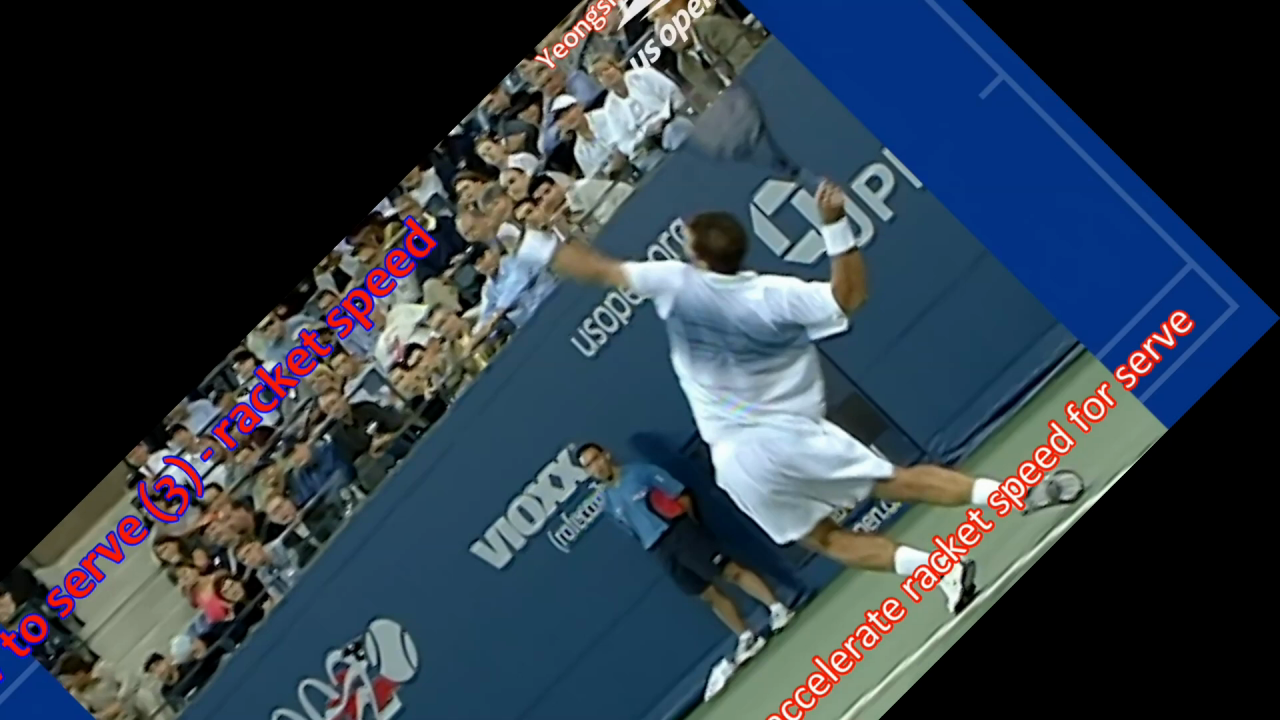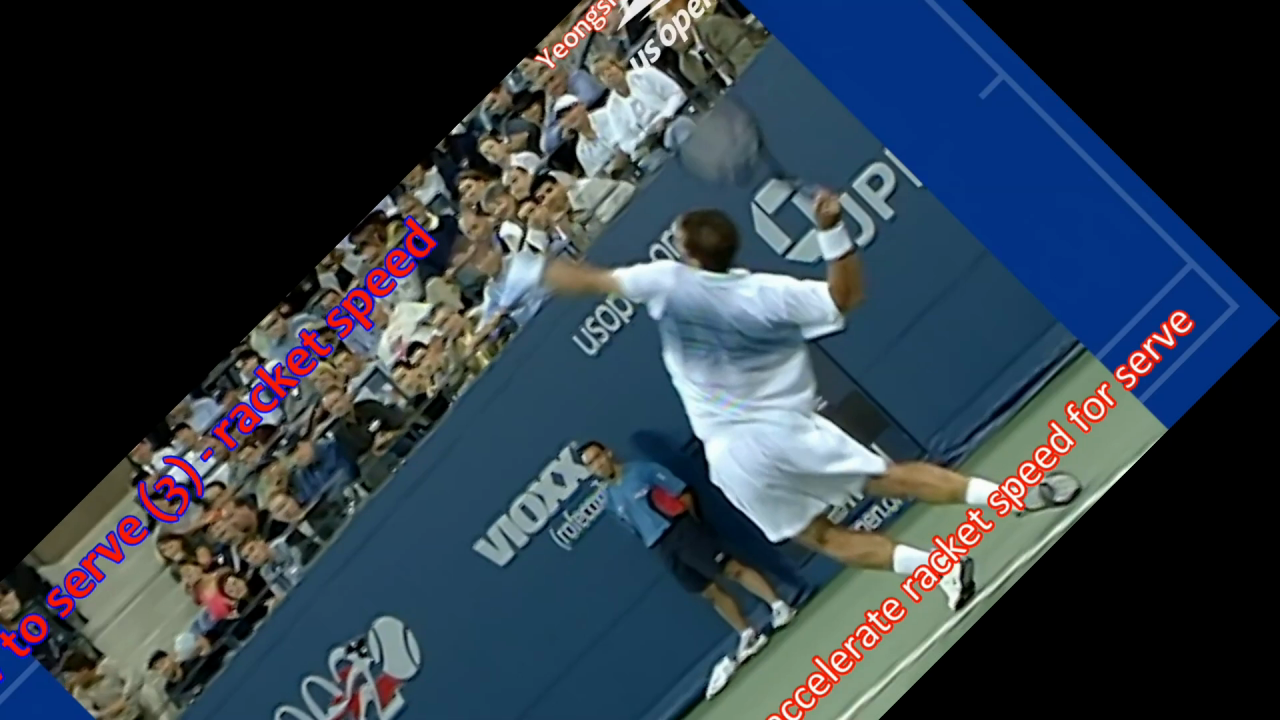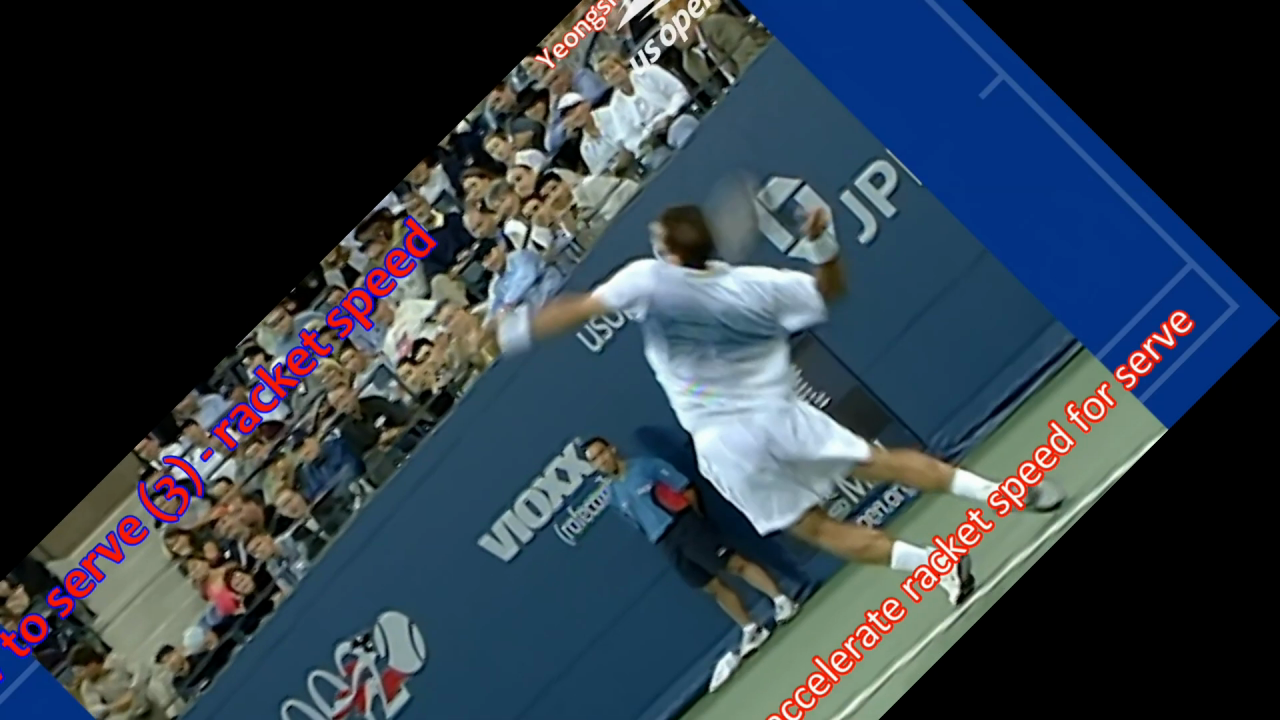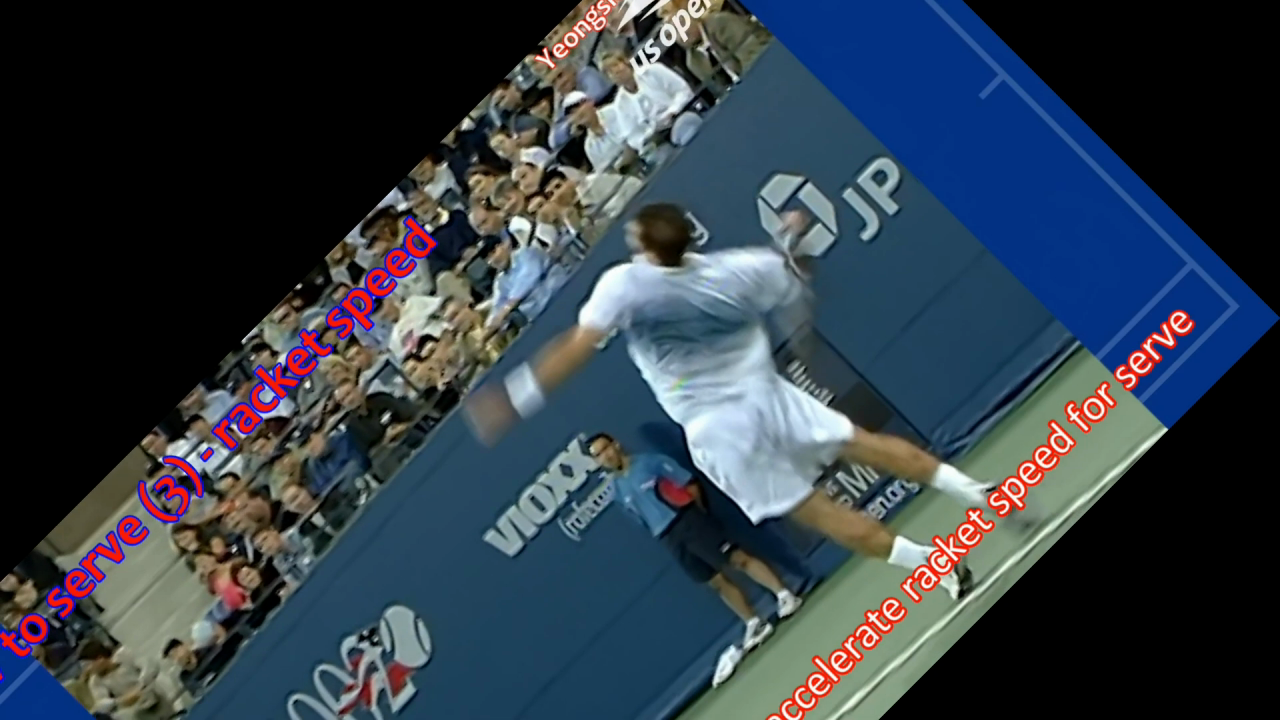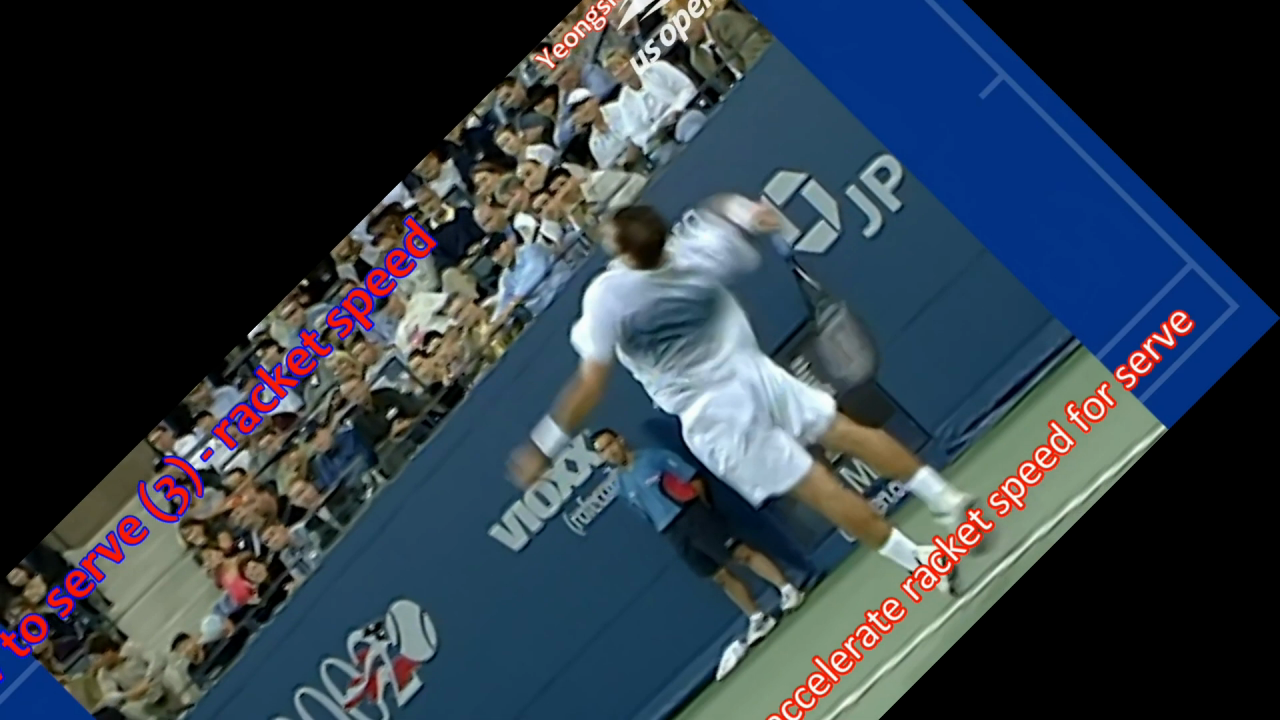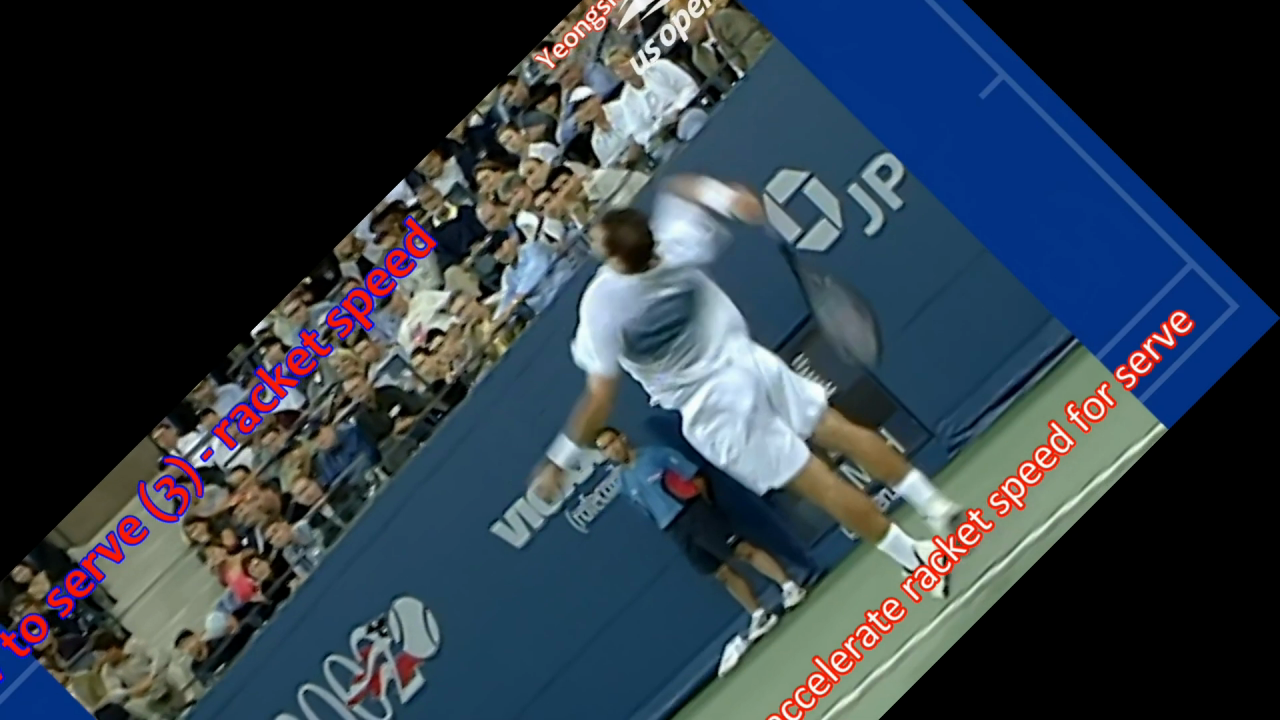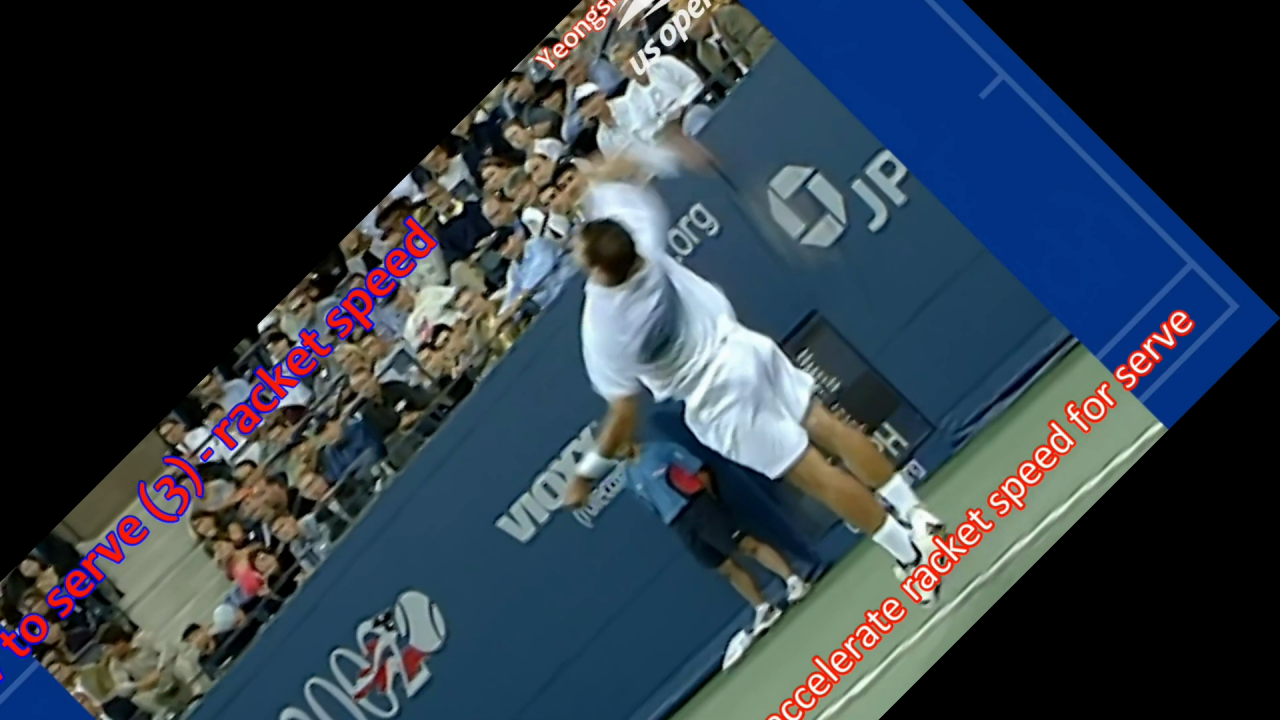
dt=0.3s
person 1, frame 1
left shoulder: (678, 285)
right shoulder: (778, 295)
left elbow: (602, 270)
right elbow: (850, 297)
left wrist: (536, 246)
right wrist: (836, 225)
left hip: (740, 460)
right hip: (795, 436)
left knee: (825, 540)
right knee: (900, 482)
left ankle: (938, 570)
person 1, frame 2
left shoulder: (669, 282)
right shoulder: (772, 292)
left elbow: (593, 281)
right elbow: (846, 296)
right wrist: (832, 229)
left hip: (735, 455)
right hip: (793, 431)
left knee: (822, 538)
right knee: (894, 477)
left ankle: (937, 570)
person 1, frame 3
left shoulder: (648, 280)
right shoulder: (755, 284)
left elbow: (580, 309)
right elbow: (828, 294)
left wrist: (509, 328)
right wrist: (820, 241)
left hip: (725, 448)
right hip: (781, 418)
left knee: (816, 529)
right knee: (881, 463)
left ankle: (935, 564)
right ankle: (1001, 491)
person 1, frame 4
left shoulder: (625, 284)
right shoulder: (735, 269)
left elbow: (577, 348)
right elbow: (796, 281)
left wrist: (513, 397)
right wrist: (795, 237)
left hip: (717, 433)
right hip: (768, 398)
left knee: (818, 512)
right knee: (866, 445)
left ankle: (932, 564)
right ankle: (980, 490)
person 1, frame 5
left shoulder: (608, 296)
right shoulder: (697, 252)
left elbow: (591, 383)
right elbow: (726, 211)
left wrist: (543, 446)
right wrist: (748, 212)
left hip: (715, 417)
right hip: (756, 375)
left knee: (820, 489)
right knee: (849, 433)
left ankle: (923, 562)
right ankle: (948, 499)
person 1, frame 6
left shoulder: (603, 305)
right shoulder: (677, 247)
left elbow: (600, 396)
right elbow: (684, 189)
left wrist: (560, 461)
right wrist: (727, 197)
left hip: (716, 410)
right hip: (752, 365)
left knee: (819, 483)
right knee: (841, 432)
left ankle: (918, 559)
right ankle: (935, 506)
person 1, frame 7
left shoulder: (609, 335)
right shoulder: (636, 235)
left elbow: (623, 416)
right elbow: (609, 190)
left wrist: (586, 472)
left hip: (725, 400)
right hip: (745, 345)
left knee: (813, 474)
right knee: (829, 431)
left ankle: (913, 552)
right ankle: (914, 514)
person 2, frame 1
left shoulder: (640, 472)
right shoulder: (608, 502)
left elbow: (682, 496)
right elbow: (634, 531)
left wrist: (687, 523)
left hip: (679, 531)
right hip: (662, 550)
left knee: (730, 571)
right knee: (709, 594)
left ankle: (777, 608)
right ankle: (747, 638)
person 2, frame 2
left shoulder: (642, 470)
right shoulder: (610, 499)
left elbow: (684, 494)
right elbow: (634, 529)
left wrist: (689, 522)
left hip: (682, 530)
right hip: (664, 549)
left knee: (732, 569)
right knee: (711, 592)
left ankle: (779, 606)
right ankle: (749, 636)
person 2, frame 3
left shoulder: (646, 466)
right shoulder: (615, 497)
left elbow: (686, 489)
right elbow: (641, 525)
left wrist: (692, 522)
left hip: (686, 524)
right hip: (669, 544)
left knee: (735, 565)
right knee: (714, 588)
left ankle: (782, 601)
right ankle: (752, 631)
person 2, frame 4
left shoulder: (649, 462)
right shoulder: (617, 490)
left elbow: (690, 485)
right elbow: (641, 519)
left wrist: (696, 512)
left hip: (688, 520)
right hip: (670, 539)
left knee: (738, 558)
right knee: (717, 582)
left ankle: (785, 595)
right ankle: (755, 625)
person 2, frame 5
left shoulder: (654, 457)
right shoulder: (621, 484)
left elbow: (694, 479)
right elbow: (647, 514)
left wrist: (700, 507)
left hip: (692, 514)
right hip: (674, 533)
left knee: (741, 553)
right knee: (721, 576)
left ankle: (787, 589)
right ankle: (758, 618)
person 2, frame 6
left shoulder: (655, 455)
right shoulder: (624, 481)
left elbow: (696, 478)
right elbow: (648, 511)
left wrist: (703, 507)
left hip: (694, 512)
right hip: (676, 531)
left knee: (743, 550)
right knee: (723, 574)
left ankle: (789, 586)
right ankle: (760, 617)
person 2, frame 7
left shoulder: (659, 450)
right shoulder: (629, 476)
left elbow: (701, 473)
right elbow: (653, 505)
left wrist: (706, 501)
left hip: (698, 506)
right hip: (681, 525)
left knee: (747, 544)
right knee: (728, 569)
left ankle: (793, 580)
right ankle: (764, 610)
